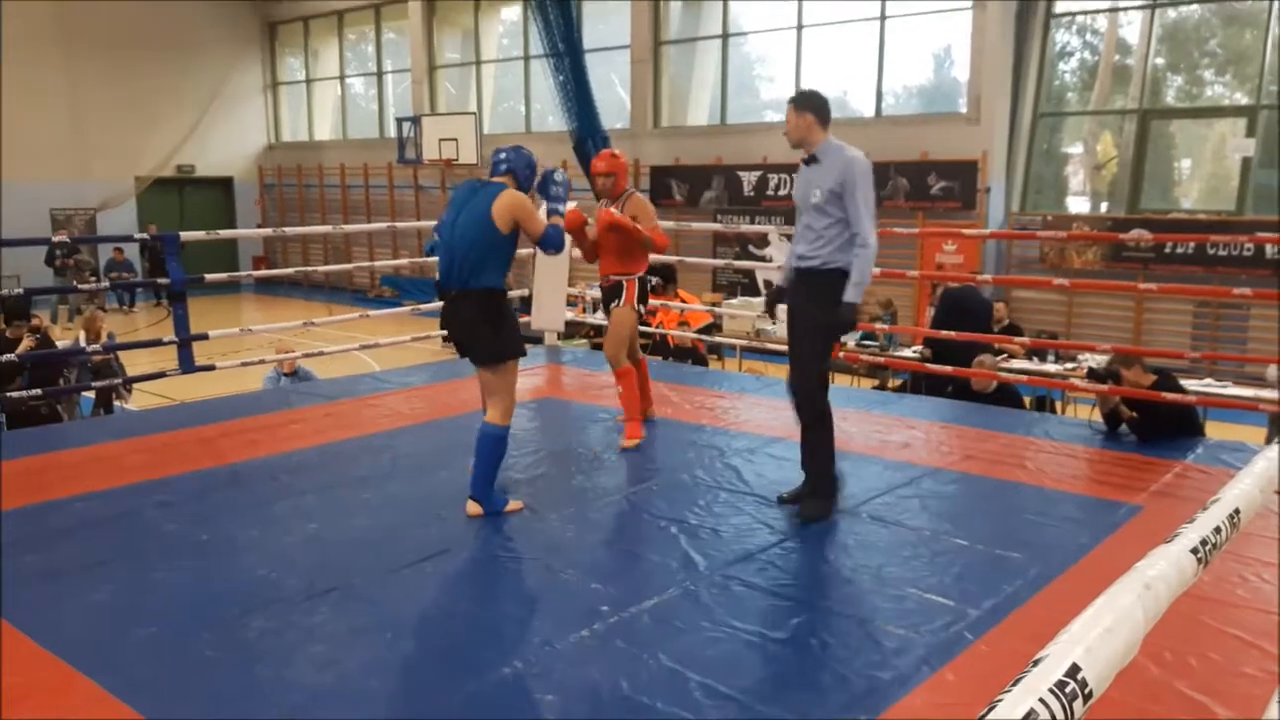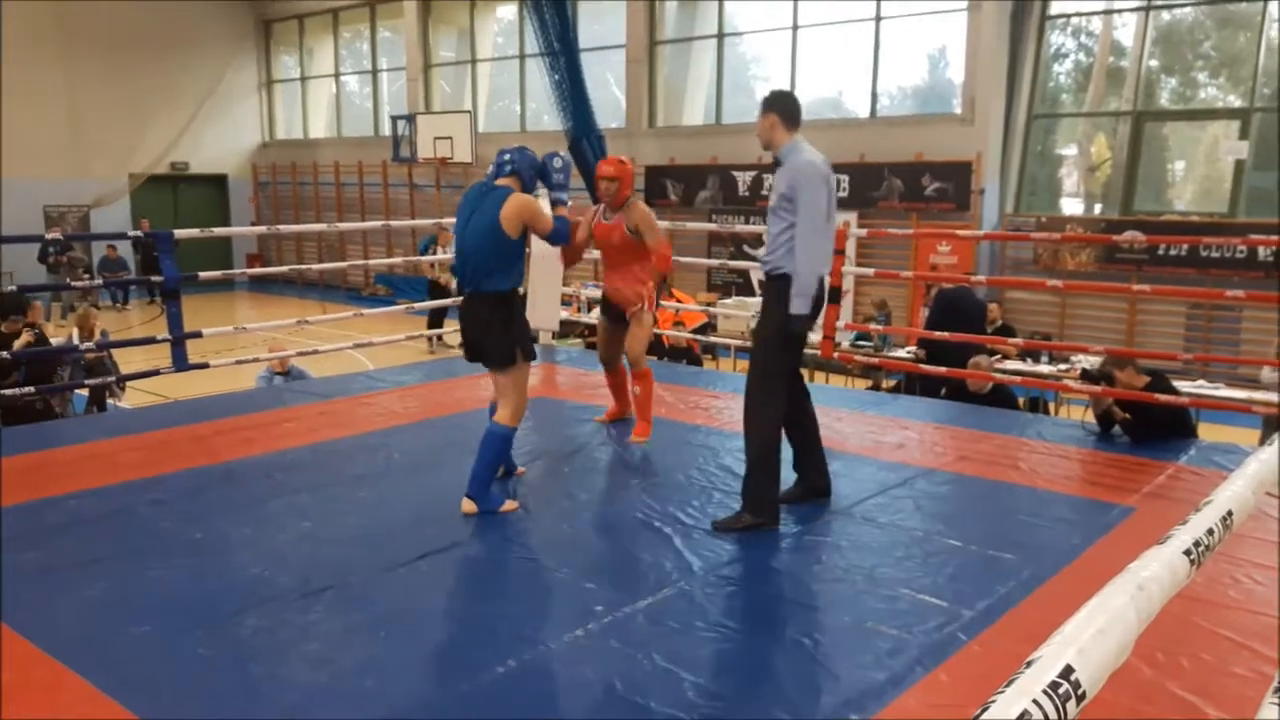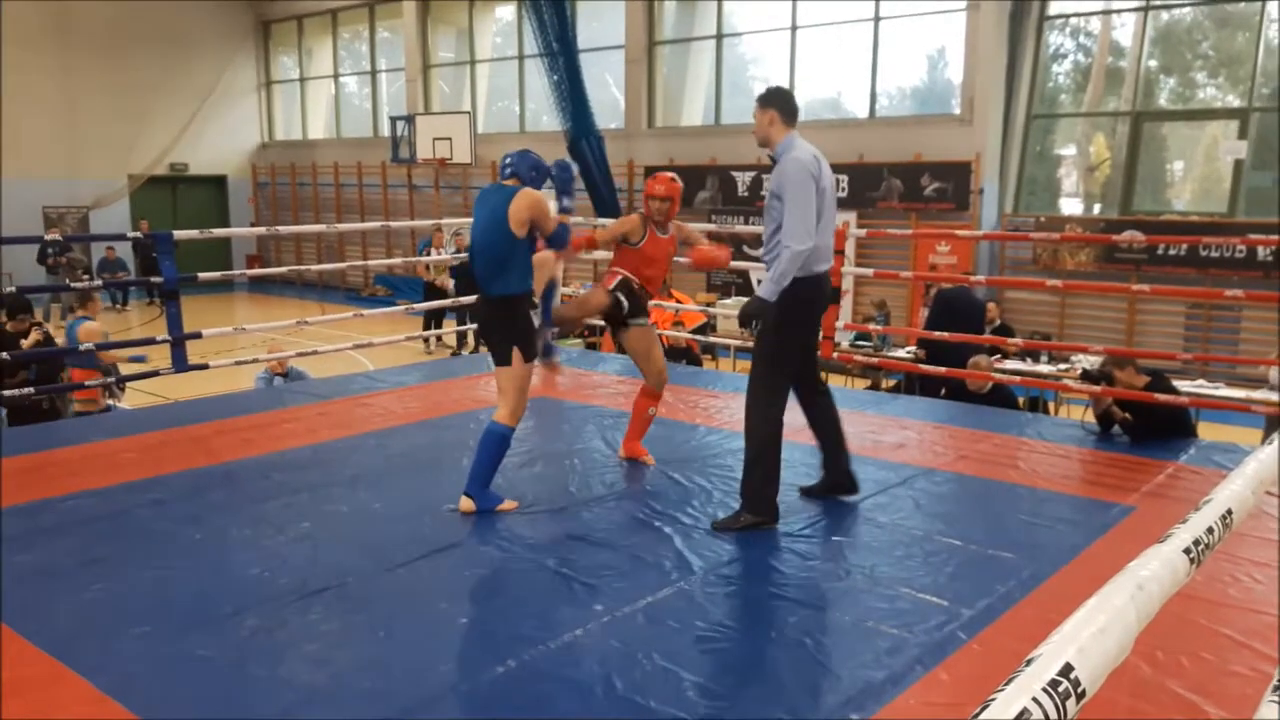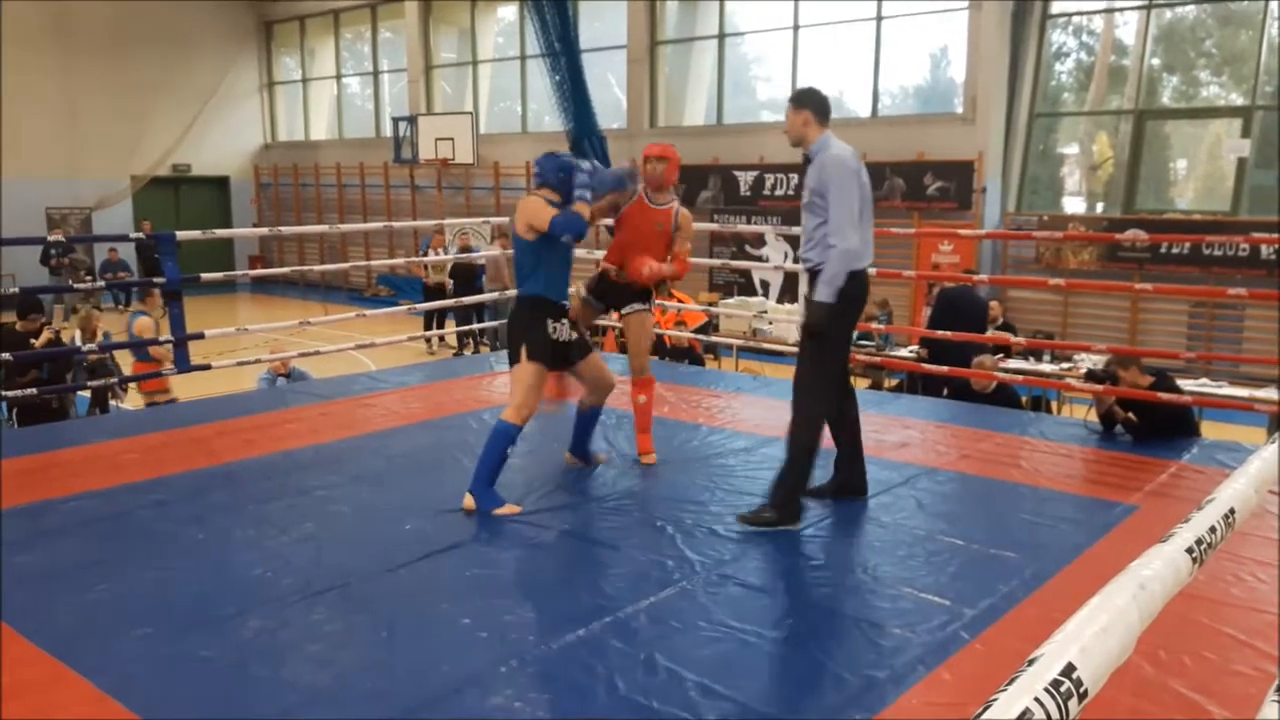
dt=0.3s
person 1, frame 1
left shoulder: (850, 164)
right shoulder: (806, 169)
left elbow: (865, 237)
left wrist: (853, 297)
right wrist: (782, 281)
left hip: (831, 285)
right hip: (805, 284)
left knee: (807, 383)
right knee: (801, 385)
left ankle: (823, 485)
right ankle: (815, 479)
person 1, frame 2
left shoulder: (807, 166)
right shoulder: (790, 166)
left elbow: (812, 243)
left wrist: (799, 308)
left hip: (792, 292)
right hip: (782, 287)
left knee: (763, 393)
right knee: (787, 386)
left ankle: (759, 505)
right ankle: (813, 478)
person 1, frame 3
left shoulder: (795, 163)
right shoulder: (803, 158)
left elbow: (798, 241)
left wrist: (763, 296)
left hip: (796, 288)
right hip: (807, 286)
left knee: (766, 393)
right knee: (807, 382)
left ankle: (758, 504)
right ankle: (838, 474)
person 1, frame 4
left shoulder: (836, 160)
right shoulder: (826, 159)
left elbow: (846, 238)
left wrist: (822, 297)
left hip: (837, 286)
right hip: (835, 285)
left knee: (812, 390)
right knee: (834, 383)
left ankle: (786, 501)
right ankle: (849, 477)
person 2, frame 1
left shoulder: (464, 191)
right shoulder: (514, 200)
left elbow: (443, 233)
right elbow: (553, 243)
right wrist: (557, 199)
left hip: (455, 304)
right hip: (486, 307)
left knee: (493, 387)
right knee: (500, 406)
left ankle: (490, 450)
right ankle: (482, 497)
person 2, frame 2
left shoulder: (473, 194)
right shoulder: (521, 203)
right elbow: (561, 235)
right wrist: (559, 189)
left hip: (472, 308)
right hip: (500, 311)
left knee: (506, 394)
right knee: (512, 407)
left ankle: (502, 462)
right ankle: (478, 495)
person 2, frame 3
left shoulder: (487, 197)
right shoulder: (528, 198)
right elbow: (558, 236)
right wrist: (565, 195)
left hip: (494, 303)
right hip: (511, 310)
left knee: (547, 259)
right knee: (510, 409)
left ankle: (542, 344)
right ankle: (476, 494)
person 2, frame 4
left shoulder: (550, 209)
right shoulder: (532, 205)
right elbow: (571, 228)
right wrist: (583, 190)
left hip: (555, 314)
right hip: (534, 317)
left knee: (602, 383)
right knee: (520, 408)
left ankle: (579, 450)
right ankle: (479, 492)
person 3, frame 1
left shoulder: (636, 203)
right shoulder: (603, 210)
left elbow: (661, 244)
right elbow: (591, 255)
left wrist: (626, 226)
right wrist: (577, 230)
left hip: (629, 286)
right hip: (611, 286)
left knee: (615, 353)
right knee: (629, 350)
left ankle: (634, 425)
right ankle: (644, 407)
person 3, frame 2
left shoulder: (638, 213)
right shoulder: (594, 215)
left elbow: (663, 256)
right elbow: (573, 252)
left wrist: (638, 287)
left hip: (639, 296)
right hip: (612, 295)
left knee: (635, 355)
right knee: (608, 359)
left ankle: (643, 423)
right ankle: (621, 406)
person 3, frame 3
left shoulder: (682, 232)
right shoulder: (634, 223)
left elbow: (720, 256)
right elbow: (592, 239)
left wrist: (712, 255)
left hip: (637, 306)
right hip: (618, 288)
left knee: (657, 375)
right knee: (594, 304)
left ankle: (632, 444)
person 3, frame 4
left shoulder: (681, 216)
right shoulder: (628, 195)
left elbow: (682, 267)
left wrist: (659, 270)
left hip: (638, 289)
right hip: (608, 279)
left knee: (640, 364)
left ankle: (644, 440)
